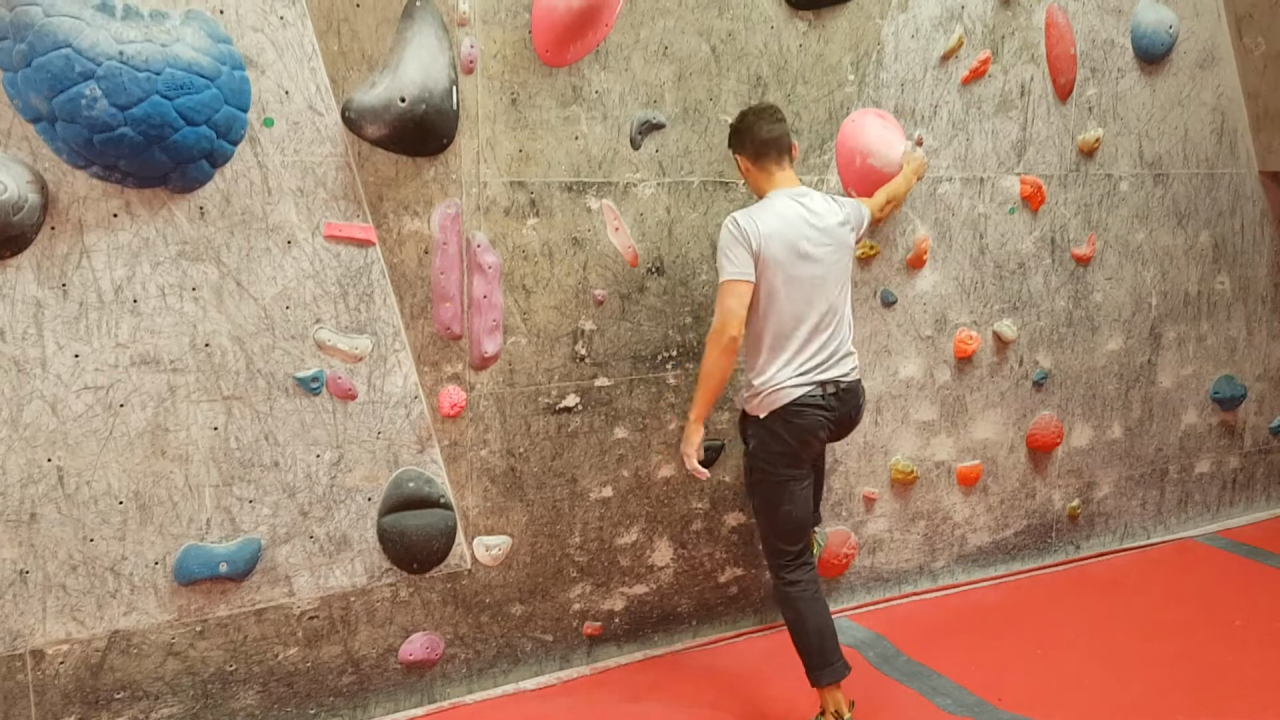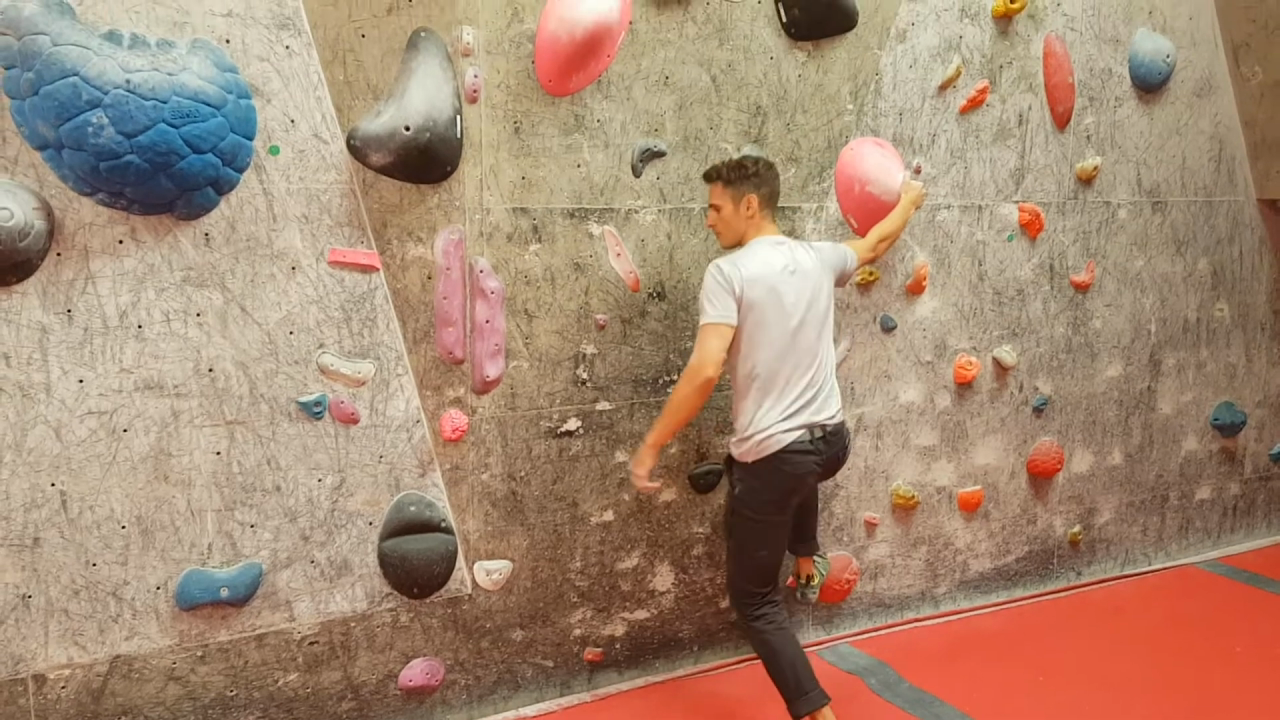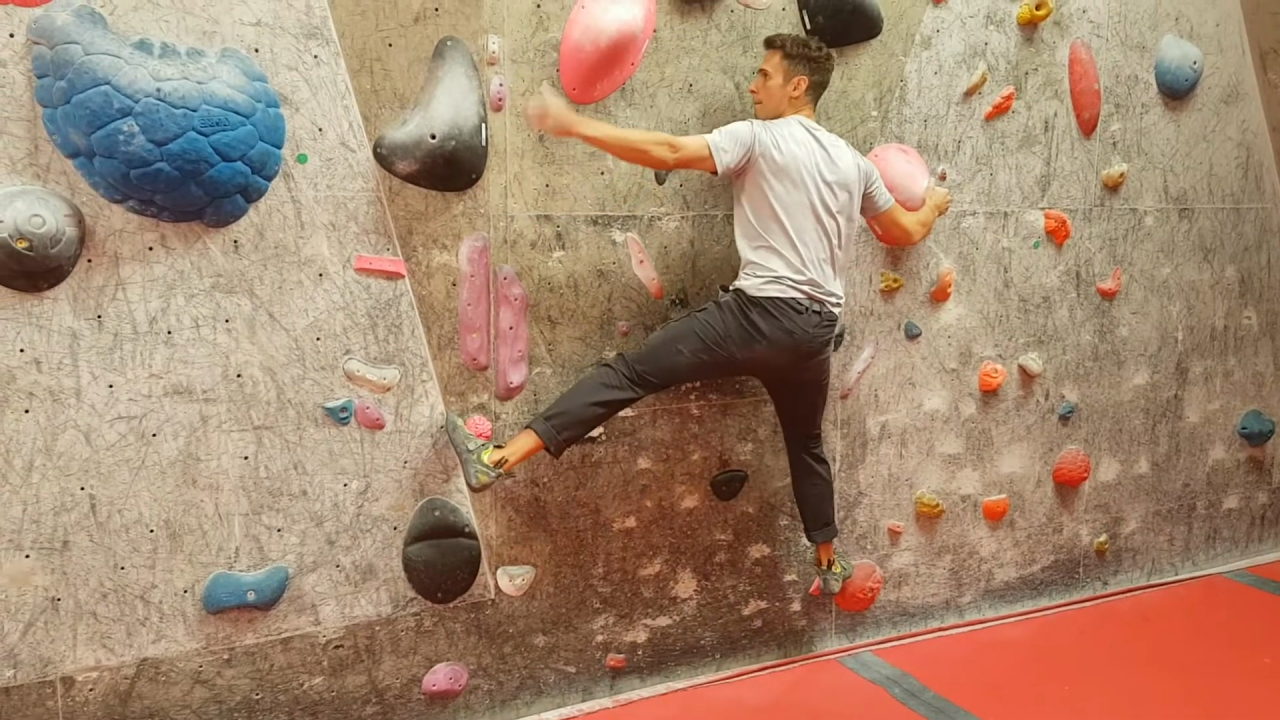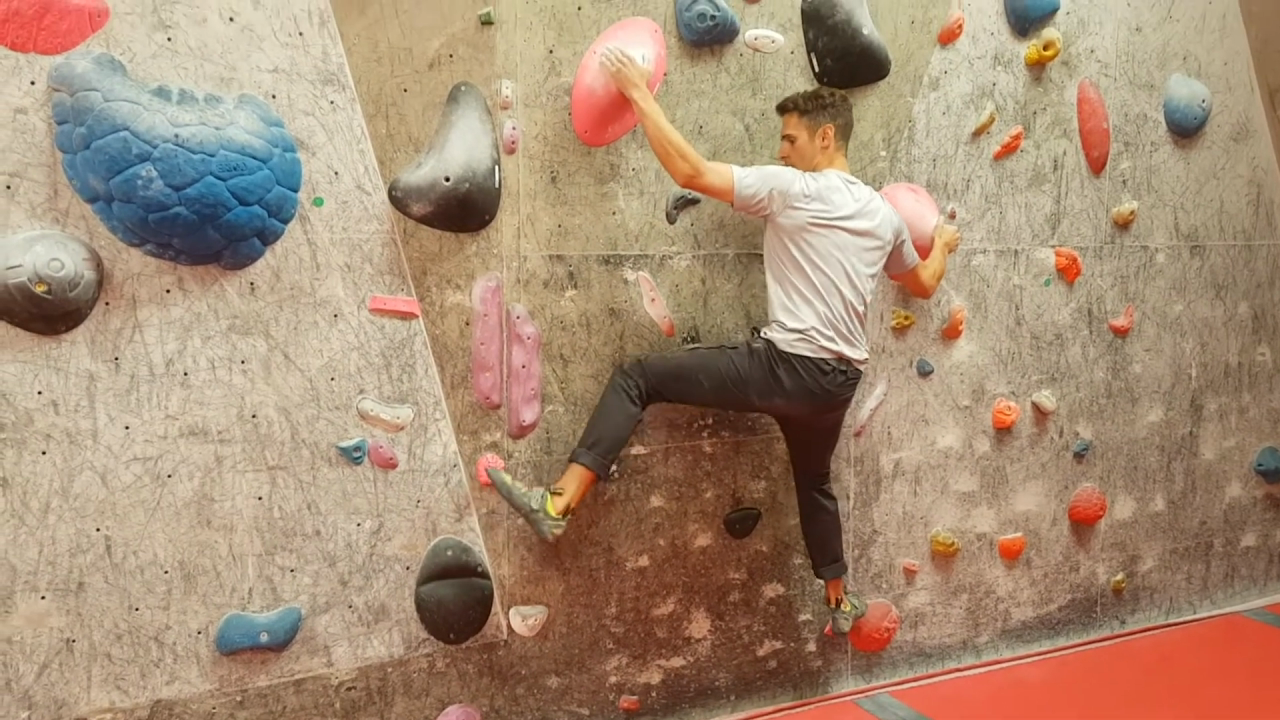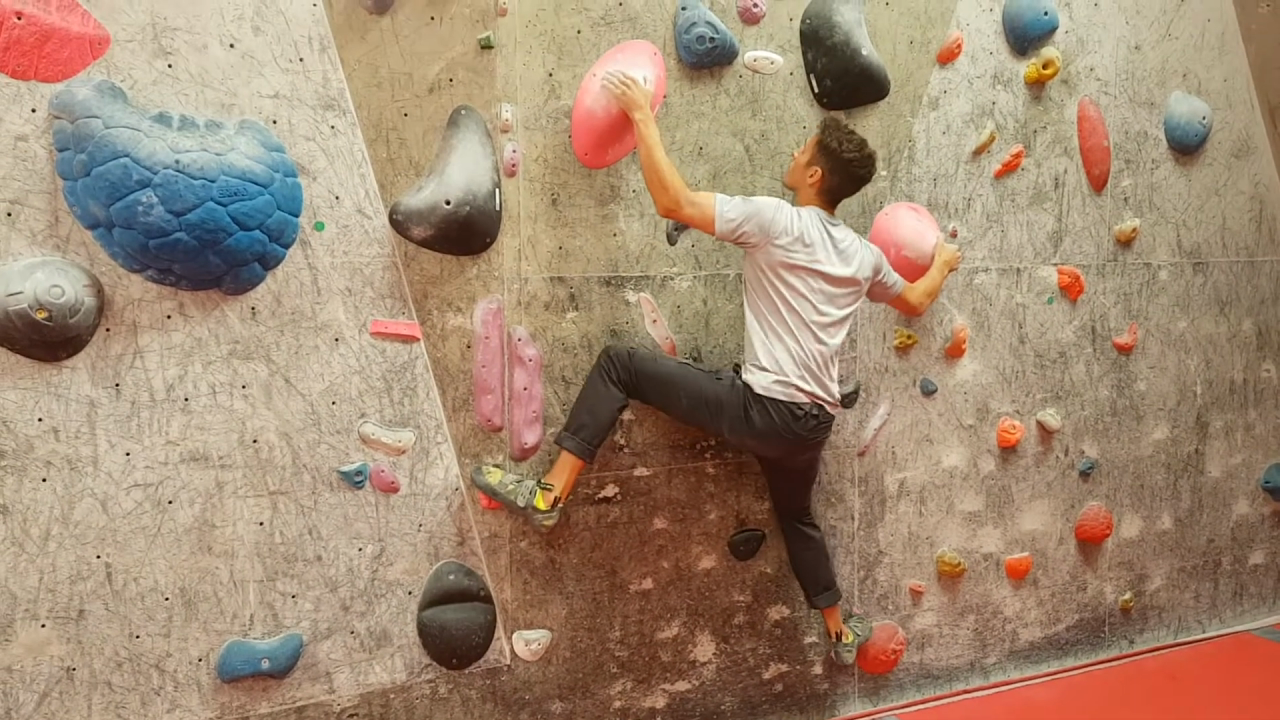
dt=1s
person 1, frame 1
left shoulder: (744, 226)
right shoulder: (840, 212)
left elbow: (728, 332)
right elbow: (883, 203)
left wrist: (696, 421)
right wrist: (910, 170)
left hip: (783, 411)
right hip: (845, 396)
left knee: (789, 567)
right ankle: (808, 527)
person 1, frame 2
left shoulder: (729, 272)
right shoulder: (818, 258)
left elbow: (704, 372)
right elbow: (873, 245)
left wrist: (651, 447)
right wrist: (906, 204)
left hip: (771, 454)
right hip: (832, 439)
left knee: (755, 603)
right ankle: (807, 563)
person 1, frame 3
left shoulder: (757, 137)
right shoulder: (854, 162)
left elbow: (667, 153)
right elbow: (907, 232)
left wrist: (573, 124)
right wrist: (933, 206)
left hip: (758, 314)
right hip: (815, 329)
left knee: (627, 372)
right knee: (806, 444)
left ankle: (498, 458)
right ankle: (829, 563)
person 1, frame 4
left shoulder: (790, 188)
right shoulder: (884, 214)
left elbow: (690, 171)
right elbow: (924, 283)
left wrist: (638, 94)
right wrist: (942, 245)
left hip: (784, 366)
right hip: (837, 381)
left knee: (636, 376)
right knee: (814, 482)
left ankle: (558, 504)
right ankle: (840, 602)
person 1, frame 5
left shoulder: (776, 221)
right shoulder: (864, 254)
left elbow: (673, 202)
right elbow: (915, 301)
left wrist: (642, 116)
right wrist: (942, 265)
left hip: (760, 408)
right hip: (811, 421)
left knee: (618, 364)
right knee: (796, 515)
left ankle: (549, 494)
right ankle: (840, 632)
